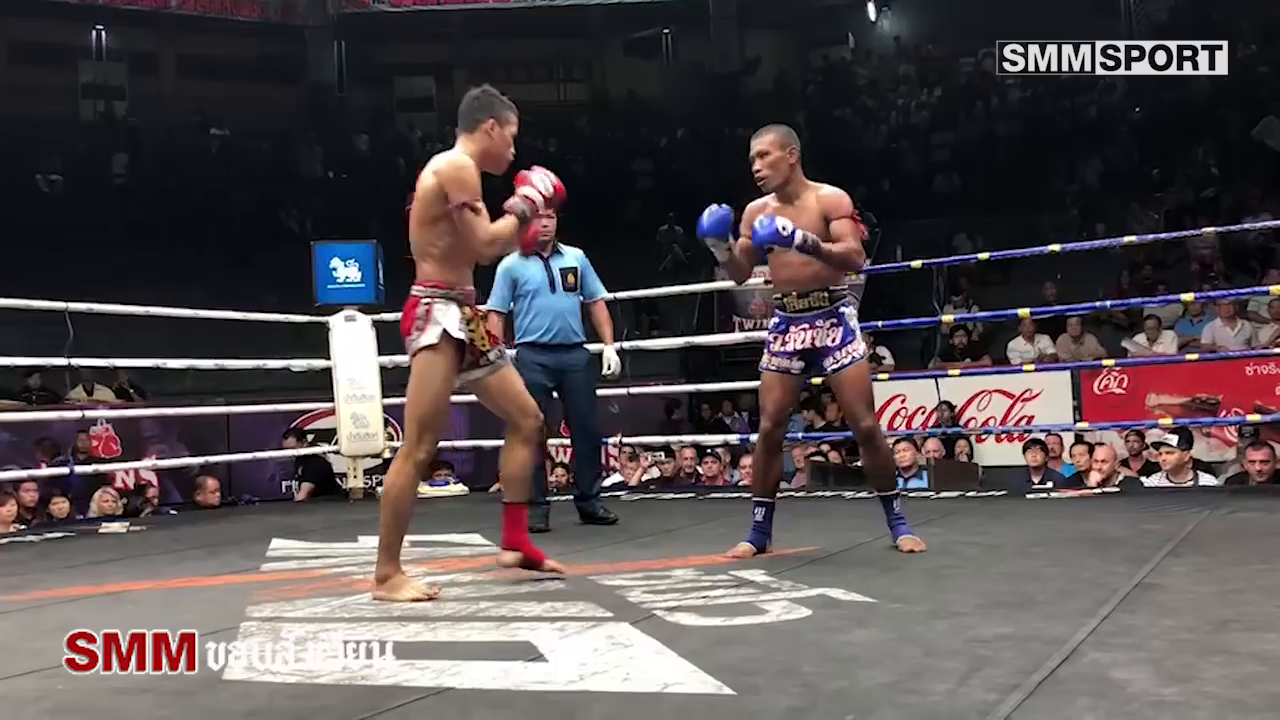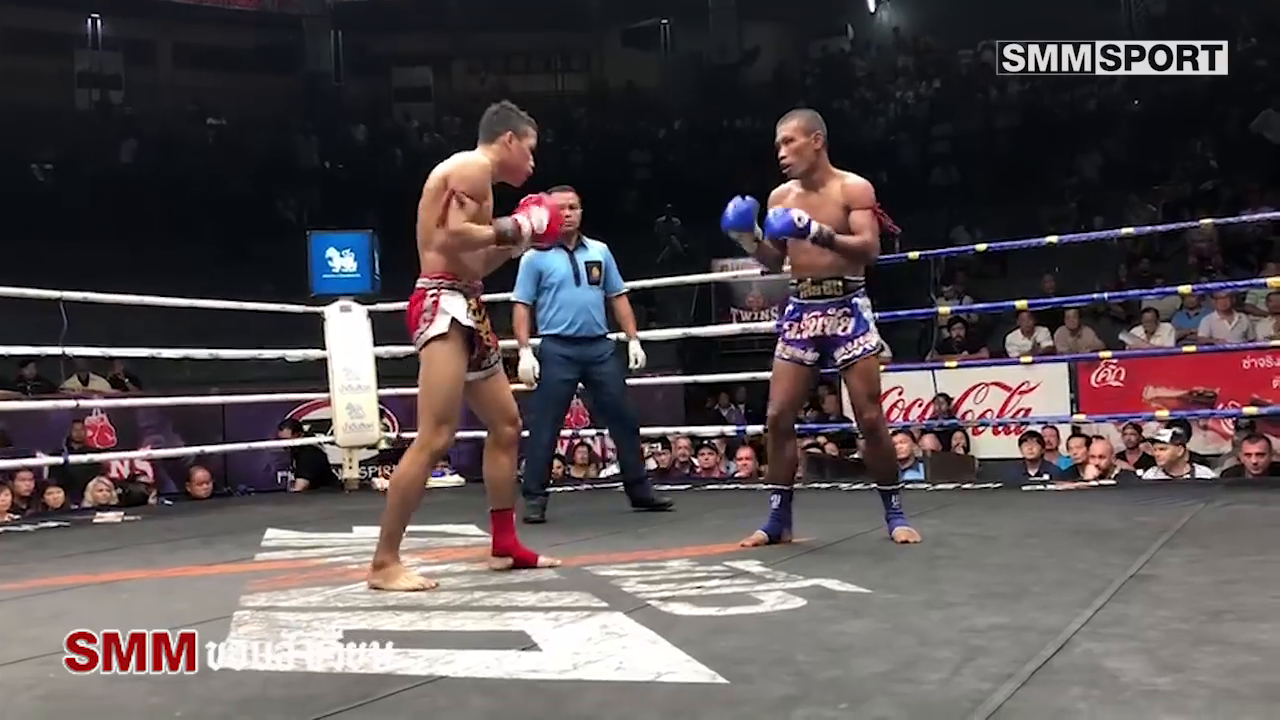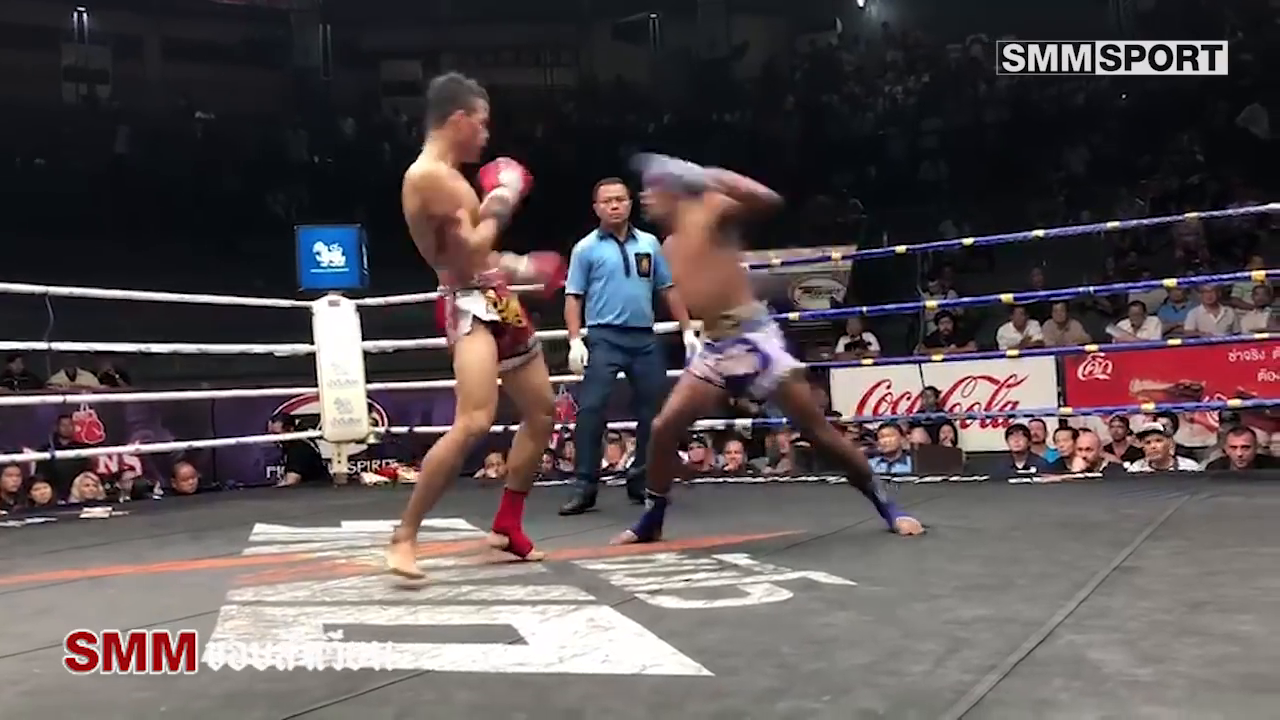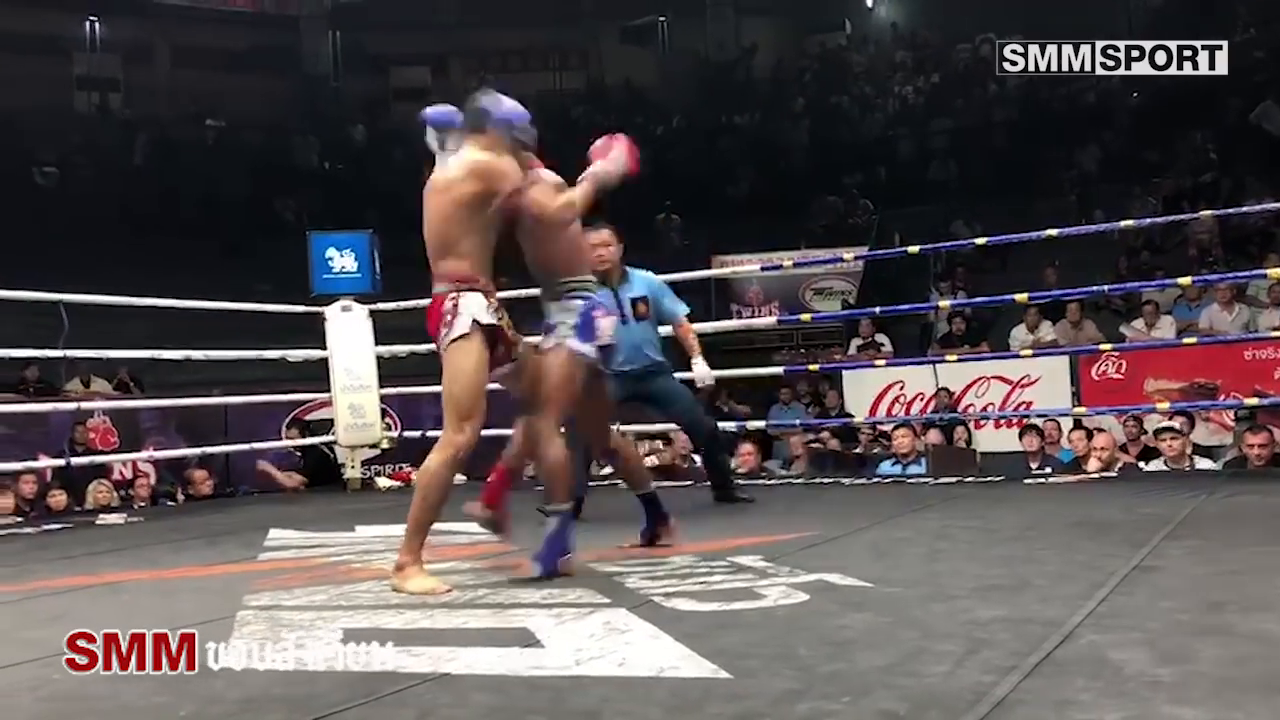
dt=0.4s
person 1, frame 1
left shoulder: (443, 169)
right shoulder: (458, 167)
right elbow: (483, 244)
left wrist: (511, 222)
right wrist: (526, 206)
left hip: (461, 317)
right hip: (437, 315)
left knee: (527, 418)
right knee: (419, 447)
left ankle: (516, 542)
right ankle: (386, 573)
person 1, frame 2
left shoulder: (473, 178)
right shoulder: (471, 165)
right elbow: (452, 238)
left wrist: (517, 239)
right wrist: (511, 230)
left hip: (464, 310)
right hip: (442, 308)
left knee: (507, 425)
right knee: (435, 438)
left ankle: (505, 546)
right ankle: (384, 560)
person 1, frame 3
left shoulder: (441, 172)
right shoulder: (430, 176)
right elbow: (471, 248)
left wrist: (519, 268)
right wrist: (500, 204)
left hip: (498, 301)
right hip: (471, 305)
left knee: (542, 414)
right knee: (475, 423)
left ankle: (507, 527)
right ankle: (403, 537)
person 1, frame 4
left shoulder: (452, 165)
right shoulder: (488, 164)
left hip: (474, 308)
right hip: (464, 308)
right knee: (460, 436)
right ankle: (407, 563)
person 2, frame 1
left shoulder: (831, 199)
right shoulder: (755, 212)
left elbow: (855, 256)
right elbow: (740, 275)
left wrist: (803, 241)
right wrist: (721, 248)
left hip: (833, 318)
right hip: (785, 324)
left knee: (865, 425)
right knee: (769, 428)
left ankle: (897, 520)
right ankle: (759, 530)
person 2, frame 2
left shoulder: (854, 189)
right shoulder: (780, 197)
left elbow: (869, 249)
right elbow: (773, 261)
left wrist: (818, 232)
right wrist: (749, 238)
left hip: (847, 309)
right hip: (800, 311)
left knee: (869, 418)
right knee: (778, 416)
left ankle: (895, 513)
right ankle: (778, 519)
person 2, frame 3
left shoulder: (708, 214)
right shoulder: (672, 246)
left elbow: (763, 199)
left wrist: (701, 179)
left hip: (755, 341)
right hip: (716, 349)
left knee: (820, 433)
right knee: (663, 431)
left ankle: (886, 506)
right ankle: (651, 521)
person 2, frame 4
left shoulder: (540, 186)
right shoulder: (533, 190)
left hip: (576, 314)
right hip: (569, 314)
left knee: (541, 426)
right knee: (600, 437)
left ankle: (556, 545)
right ankle: (657, 520)
person 3, frame 1
left shoulder: (576, 257)
right shoulder: (510, 265)
left elbow: (597, 303)
right elbow: (495, 313)
left wrist: (609, 345)
left hip: (575, 355)
right hip: (533, 357)
left knee: (587, 431)
left ankle: (588, 500)
right ankle: (536, 507)
person 3, frame 2
left shoulder: (600, 252)
right shoulder: (535, 258)
left elbow: (618, 298)
right elbow: (521, 307)
left wrist: (633, 340)
right wrist: (524, 352)
left hip: (600, 348)
right hip: (558, 350)
left knee: (624, 418)
right knee: (544, 427)
left ankle: (639, 489)
right ankle: (534, 498)
person 3, frame 3
left shoulder: (649, 243)
right shoulder: (586, 248)
left elbow: (668, 290)
right elbow: (573, 298)
left wrist: (687, 330)
right wrist: (575, 341)
left hip: (645, 339)
right hip: (604, 338)
left knee: (653, 412)
right knee: (592, 407)
left ankle: (641, 481)
right ankle: (585, 485)
person 3, frame 4
left shoulder: (647, 283)
left elbow: (680, 323)
left wrist: (697, 360)
left hip: (654, 372)
right hip: (611, 376)
left knee: (702, 426)
left ankle: (723, 487)
